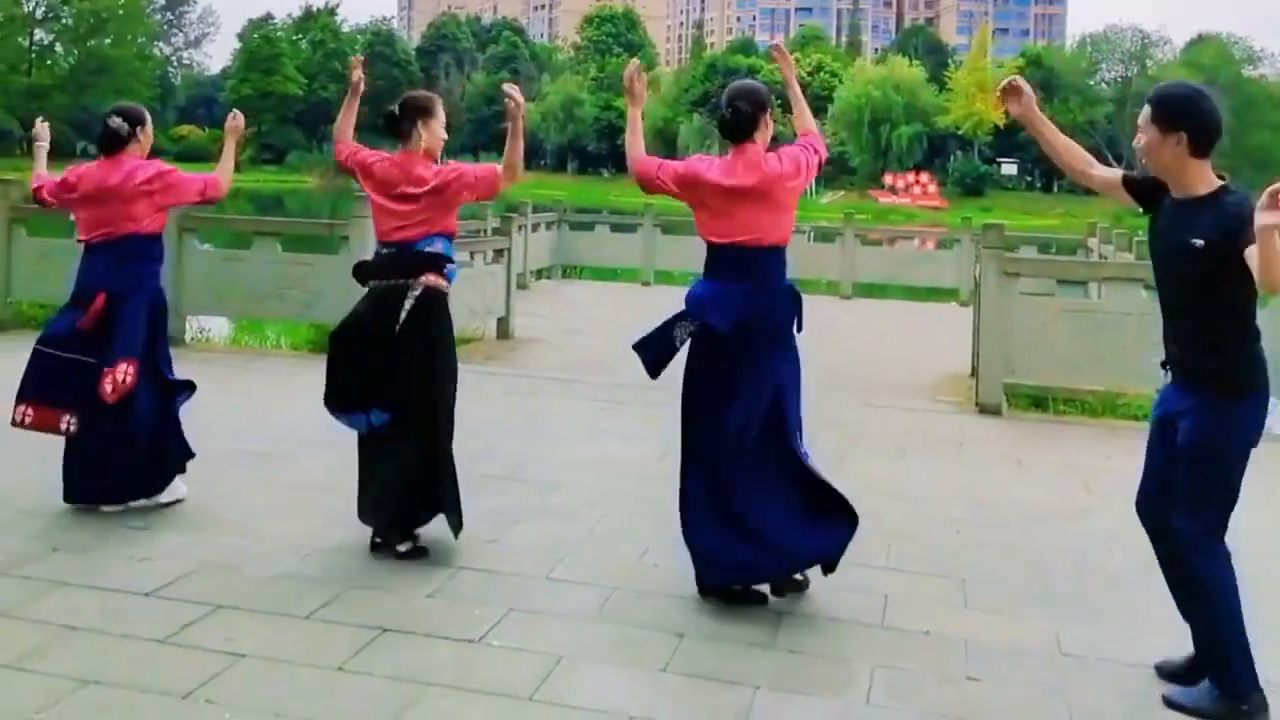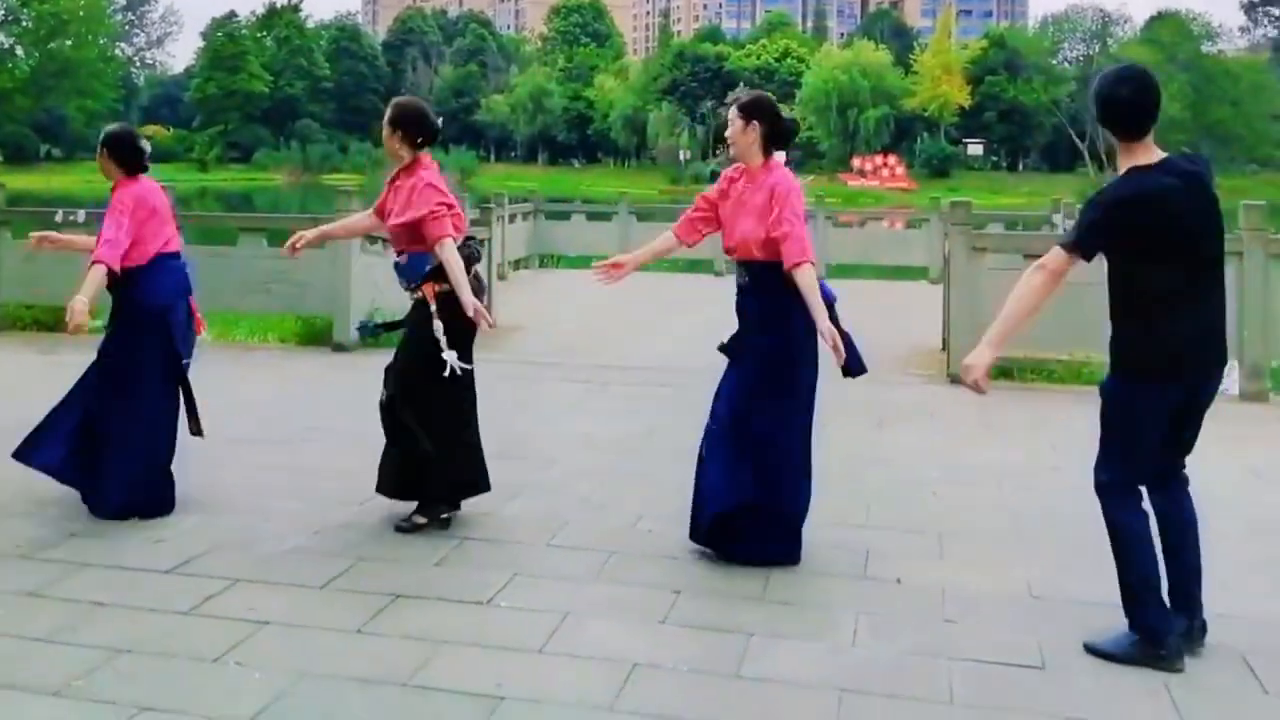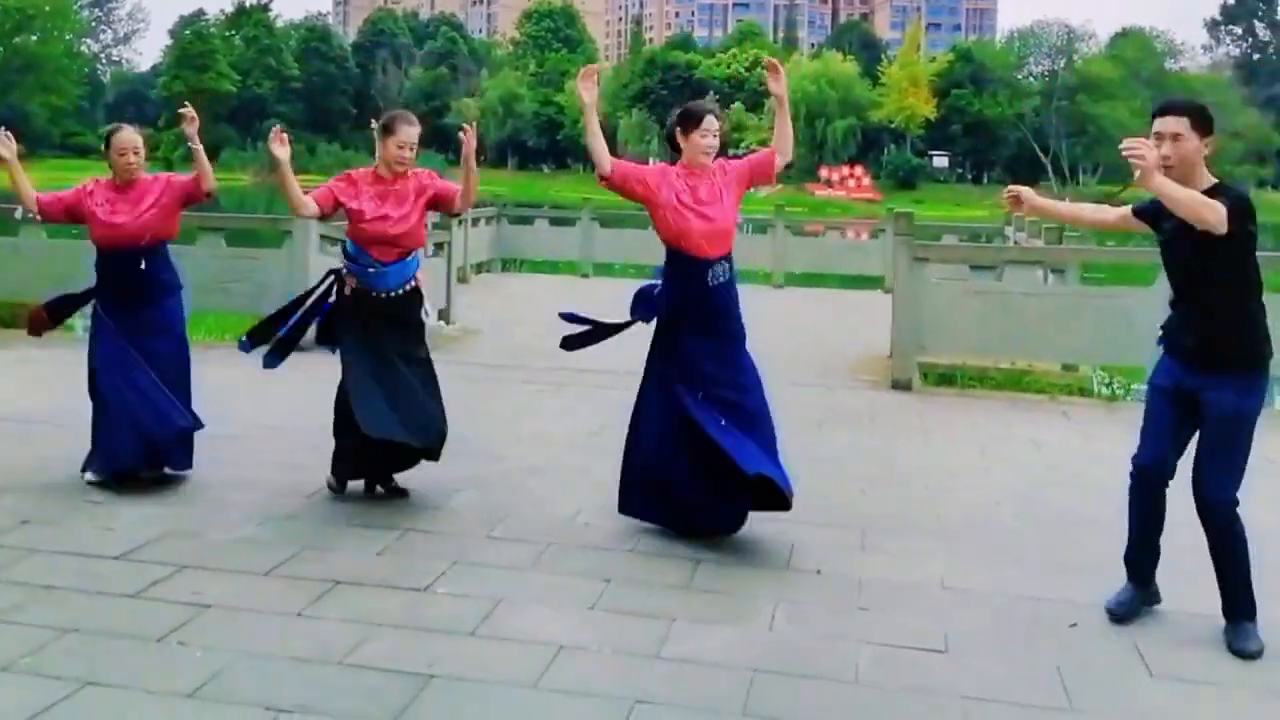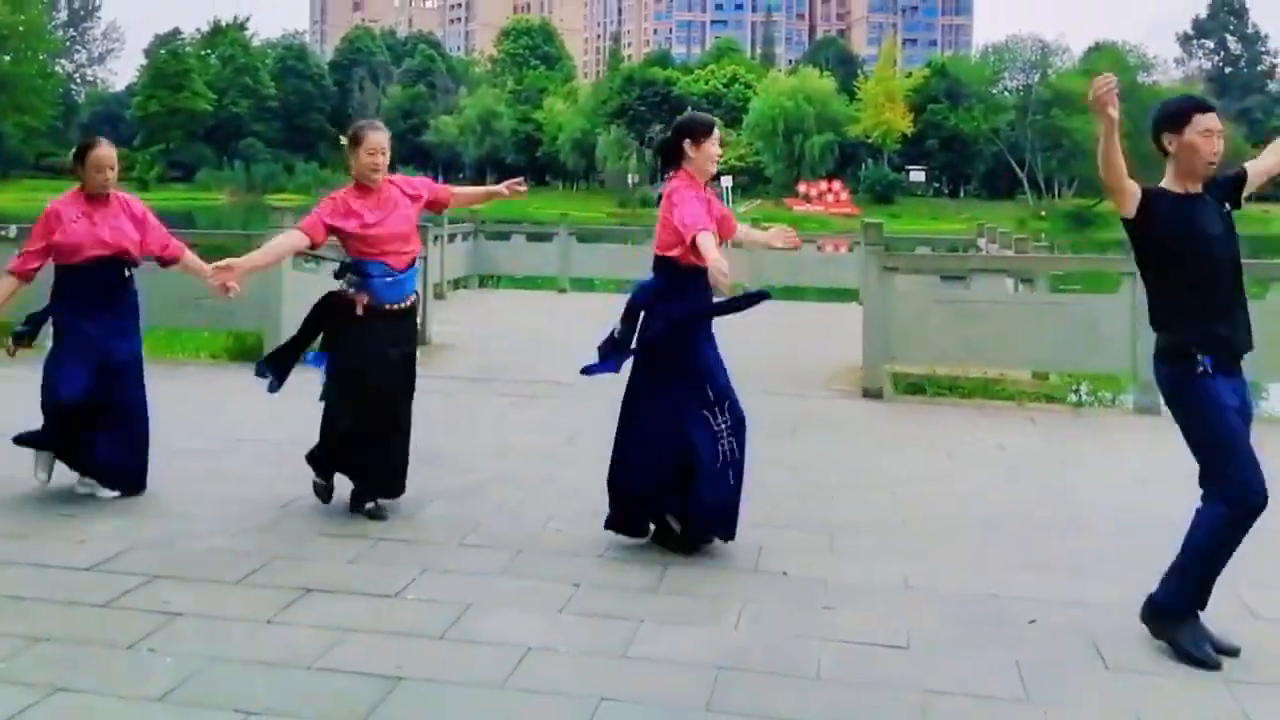
dt=1s
person 1, frame 1
right shoulder: (1162, 194)
right elbow: (1093, 173)
right wrist: (1033, 116)
right hip: (1183, 386)
left knee: (1195, 527)
right knee: (1157, 510)
right ankle: (1213, 647)
person 1, frame 2
left shoulder: (1119, 202)
right shoulder: (1195, 174)
left elbow: (1045, 273)
left wrist: (989, 347)
left hip: (1145, 365)
right hip: (1206, 358)
left knee: (1119, 483)
right knee: (1165, 474)
left ankle: (1156, 633)
right ankle: (1184, 611)
person 1, frame 3
left shoulder: (1232, 201)
right shoulder: (1163, 206)
left elbow: (1204, 216)
right elbow: (1109, 217)
left wrist: (1155, 180)
right wrist: (1043, 205)
left hip: (1235, 372)
right hip: (1179, 362)
left knee: (1214, 496)
right knee: (1147, 471)
left ankle: (1241, 615)
right ankle: (1140, 581)
person 1, frame 4
left shoulder: (1217, 194)
right shoulder: (1150, 206)
right elbow: (1115, 181)
right wrist: (1108, 122)
left hip: (1223, 369)
right hip: (1192, 368)
left knee: (1226, 493)
left ankle: (1182, 615)
right ankle: (1172, 604)
person 2, frame 1
left shoulder: (705, 172)
right shoulder: (789, 168)
left elbow: (642, 169)
right elbow: (816, 143)
left wrist: (635, 106)
right wrist: (793, 83)
left hip: (717, 304)
right hip: (768, 307)
left knee: (715, 435)
right knee: (772, 432)
left ankle: (724, 570)
right ankle: (784, 560)
person 2, frame 2
left shoulder: (783, 187)
right shoulder: (731, 182)
left elbow: (800, 259)
right elbow: (687, 229)
left wrist: (822, 320)
right wrist: (633, 260)
left hip: (784, 320)
right hip: (754, 316)
left knee: (770, 428)
right knee: (736, 421)
left ankle: (772, 540)
right ankle: (738, 528)
person 2, frame 3
left shoulder: (731, 176)
right shoulder: (659, 181)
left elbow: (779, 157)
right elbow: (606, 165)
left wrist: (780, 103)
right wrist: (590, 108)
left hip: (723, 307)
right hip: (683, 309)
left knee: (735, 401)
right knee: (703, 403)
left ankle: (710, 497)
right ankle: (701, 504)
person 2, frame 4
left shoulder: (695, 190)
right shoulder: (683, 193)
left elbow: (727, 226)
right elbow: (695, 227)
left wrist: (767, 236)
right wrist: (711, 257)
left hip: (679, 311)
right hip: (677, 315)
left knee: (666, 414)
right knee: (713, 415)
left ankle: (657, 514)
right ankle: (679, 514)
person 3, frame 1
left shoulder: (377, 167)
right shoulder: (445, 175)
left elbow: (341, 147)
right elbow: (508, 175)
left wrist: (354, 94)
right wrist: (516, 120)
left hip: (384, 296)
right hip: (424, 299)
left knee: (387, 412)
right knee: (424, 410)
left ankle: (388, 520)
right ankle: (394, 525)
person 3, frame 2
left shoulder: (424, 186)
right shoulder: (407, 177)
left elbow: (444, 246)
right elbow: (372, 217)
left wrist: (466, 296)
right wrist: (316, 234)
left hip: (442, 300)
right hip: (433, 299)
left knee: (433, 397)
right knee: (414, 393)
left ankle: (438, 500)
right ankle: (440, 492)
person 3, frame 3
left shoulder: (423, 183)
right shoulder: (352, 183)
left elbow: (464, 203)
right elbow: (306, 208)
left wrist: (468, 159)
right wrist: (284, 166)
left hip: (402, 299)
right hip: (357, 297)
left knee: (407, 382)
right knee: (363, 380)
left ankle: (380, 469)
right ankle: (347, 467)
person 3, frame 4
left shoulder: (407, 188)
right shoulder: (339, 204)
left elbow: (449, 196)
right elbow: (296, 238)
left wrist: (494, 192)
right wrist: (245, 264)
left hip: (400, 311)
right hip: (361, 314)
left knee: (391, 401)
right knee: (356, 397)
left ankle: (368, 487)
right ankle: (326, 465)
person 4, frame 1
left shoulder: (86, 175)
right shoulder: (151, 174)
left elbow: (42, 189)
right elbow: (217, 187)
left wrist: (41, 145)
right wrist: (232, 142)
left hip: (96, 282)
right hip: (133, 285)
left knee: (98, 382)
right knee: (144, 379)
left ankle: (96, 484)
right ankle: (150, 481)
person 4, frame 2
left shoulder: (126, 198)
right shoulder: (147, 190)
left elbow: (109, 250)
left wrist: (84, 296)
right wrist: (62, 241)
left hip: (149, 303)
right hip: (164, 297)
left knee: (145, 397)
right knee: (122, 388)
left ankle: (134, 493)
right ankle: (122, 485)
person 4, frame 3
left shoulder: (164, 187)
right shoulder: (91, 194)
left elbow: (207, 187)
right elbow: (40, 205)
left wrist: (194, 141)
left hip: (158, 293)
right hip: (112, 295)
left knee: (165, 373)
right knee: (113, 375)
left ankle: (161, 454)
right ankle: (113, 456)
person 4, frame 4
left shoulder: (131, 208)
right shoulder: (58, 210)
left elbow: (169, 247)
left wrist: (210, 273)
left hip: (119, 312)
right hip: (74, 312)
left knee: (121, 393)
right knee: (70, 389)
left ankle: (102, 472)
right ankle: (54, 444)
